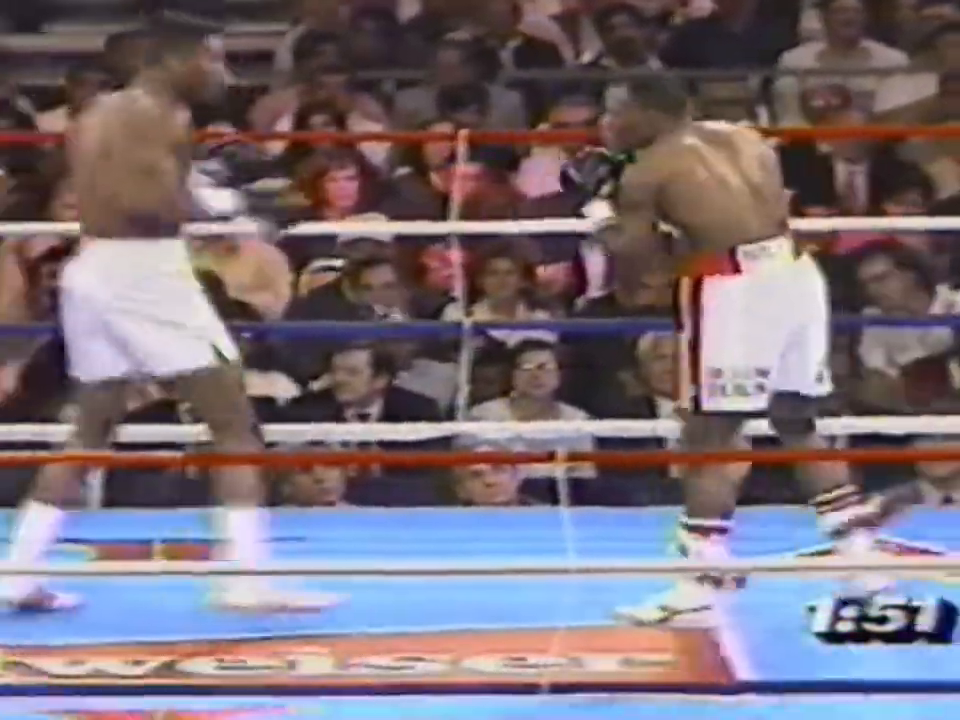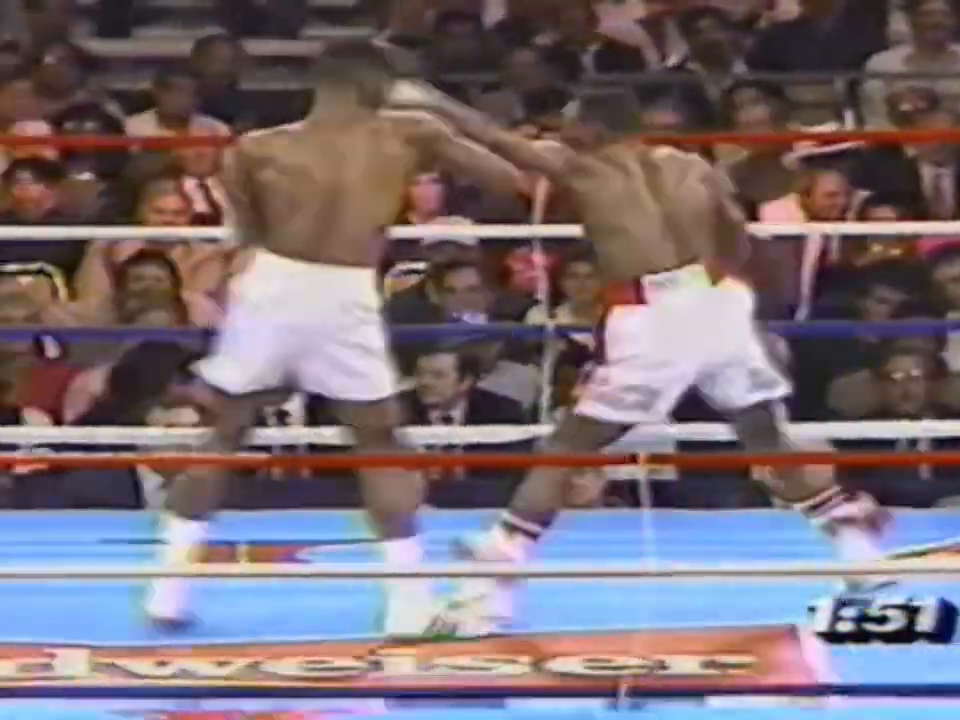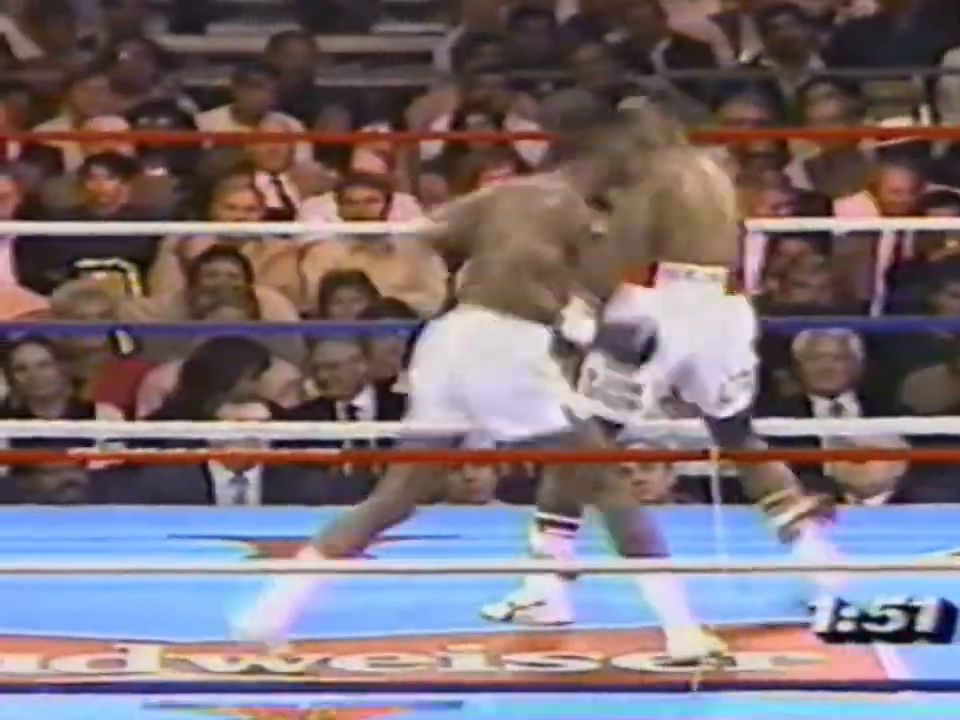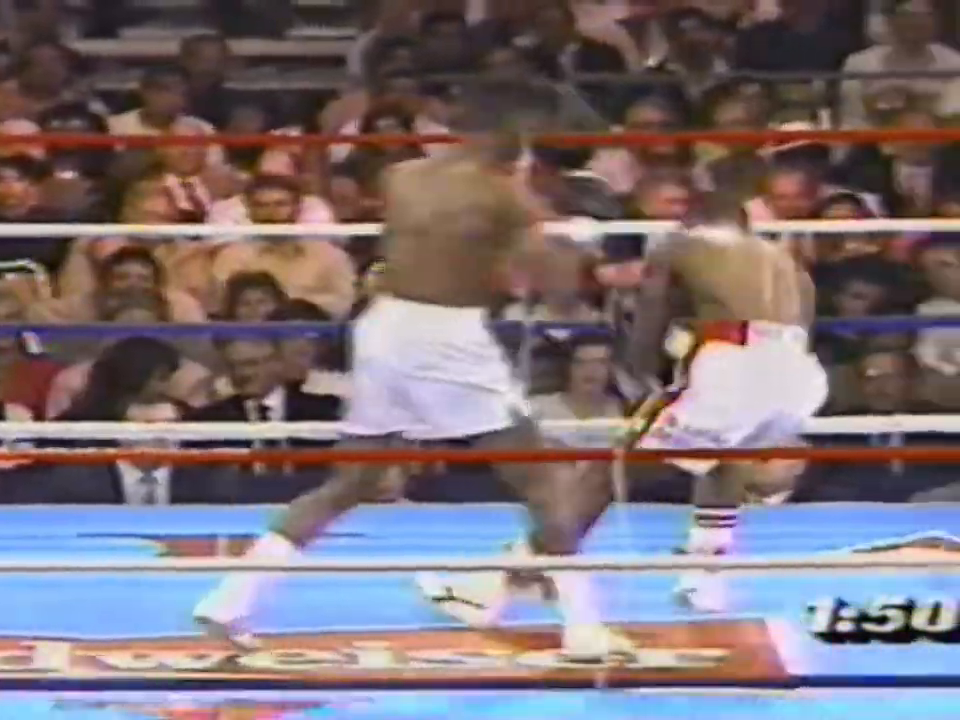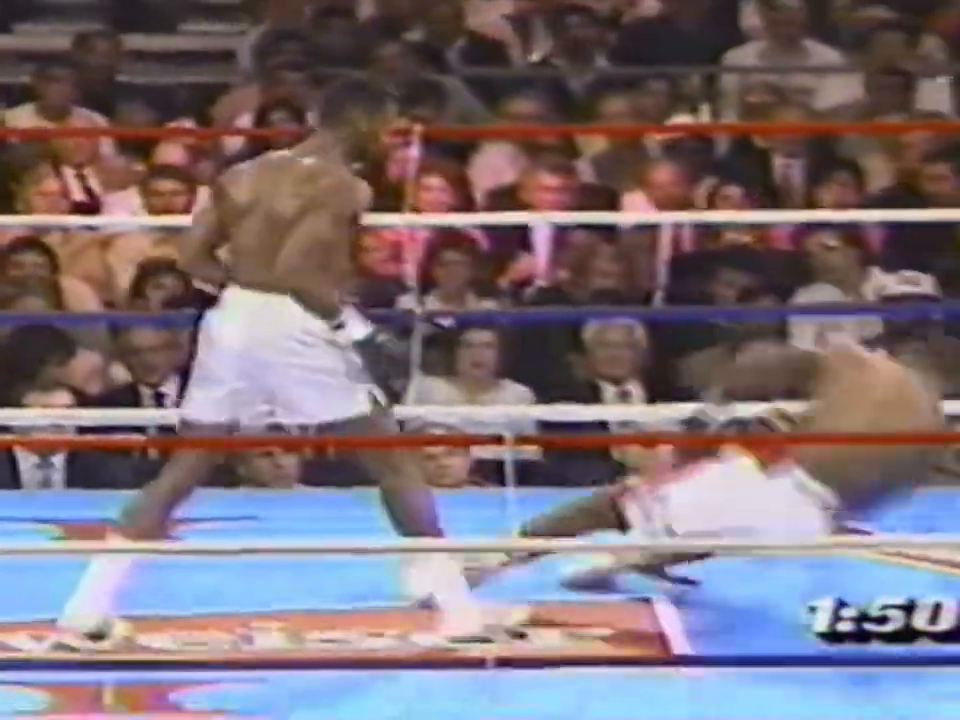
dt=0.4s
person 1, frame 1
left shoulder: (97, 112)
right shoulder: (163, 116)
right elbow: (133, 195)
left wrist: (198, 182)
left hip: (89, 276)
right hip: (147, 275)
left knee: (90, 433)
right knee: (234, 425)
right ankle: (248, 576)
person 1, frame 2
left shoulder: (256, 150)
right shoulder: (405, 132)
left elbow: (248, 232)
right elbow: (506, 179)
left hip: (267, 290)
right hip: (342, 302)
left knee: (220, 442)
right knee: (383, 455)
left ankle: (169, 588)
right ankle: (410, 606)
person 1, frame 3
left shoulder: (514, 192)
right shoulder: (566, 210)
left elbow: (440, 228)
right elbow: (512, 271)
right wrist: (573, 319)
left hip: (451, 345)
right hip: (508, 351)
left knee: (393, 500)
right knee: (606, 486)
left ankle: (265, 618)
right ankle: (681, 629)
person 1, frame 4
left shoulder: (402, 178)
right shoulder: (505, 195)
right elbow: (544, 276)
left hip: (385, 330)
right hip: (451, 341)
left knee: (344, 485)
right knee: (539, 483)
left ankle: (229, 602)
right ankle: (584, 628)
person 1, frame 5
left shoulder: (244, 173)
right shoulder: (345, 187)
left elbow: (193, 255)
right elbow: (295, 269)
right wrist: (358, 330)
left hip: (233, 322)
right hip: (299, 333)
left knee: (176, 477)
right knee: (396, 468)
left ankle: (87, 608)
right ankle: (459, 608)
person 2, frame 1
left shoulder: (647, 174)
right shoulder: (741, 138)
left elbow: (636, 256)
left wrist: (597, 209)
left hip: (734, 292)
right hip: (795, 279)
left knee: (709, 441)
right knee: (799, 427)
left ankle: (705, 584)
right ankle: (857, 545)
person 2, frame 2
left shoulder: (583, 169)
right shoulder: (694, 168)
left elbow: (501, 141)
right elbow: (737, 240)
left wrist: (430, 100)
left hip: (650, 320)
right hip: (717, 307)
left knee: (566, 450)
right knee: (766, 438)
left ankle: (489, 585)
right ankle: (858, 543)
person 2, frame 3
left shoulder: (643, 170)
right shoulder: (713, 173)
left elbow: (628, 234)
left hip: (658, 306)
right hip: (724, 310)
right knee: (741, 439)
left ankle: (546, 587)
right ankle: (813, 549)
person 2, frame 4
left shoulder: (675, 246)
right shoulder: (785, 261)
left elbow: (646, 340)
left hip: (731, 367)
right hip: (798, 377)
left knee: (609, 468)
right knee: (719, 460)
right ankle: (707, 577)
person 2, frame 5
left shoulder: (853, 363)
right shoulder: (932, 430)
left elbow: (754, 365)
left wrist: (713, 404)
left hip: (758, 481)
right hip: (800, 522)
left knee: (613, 503)
right ankle: (637, 561)
